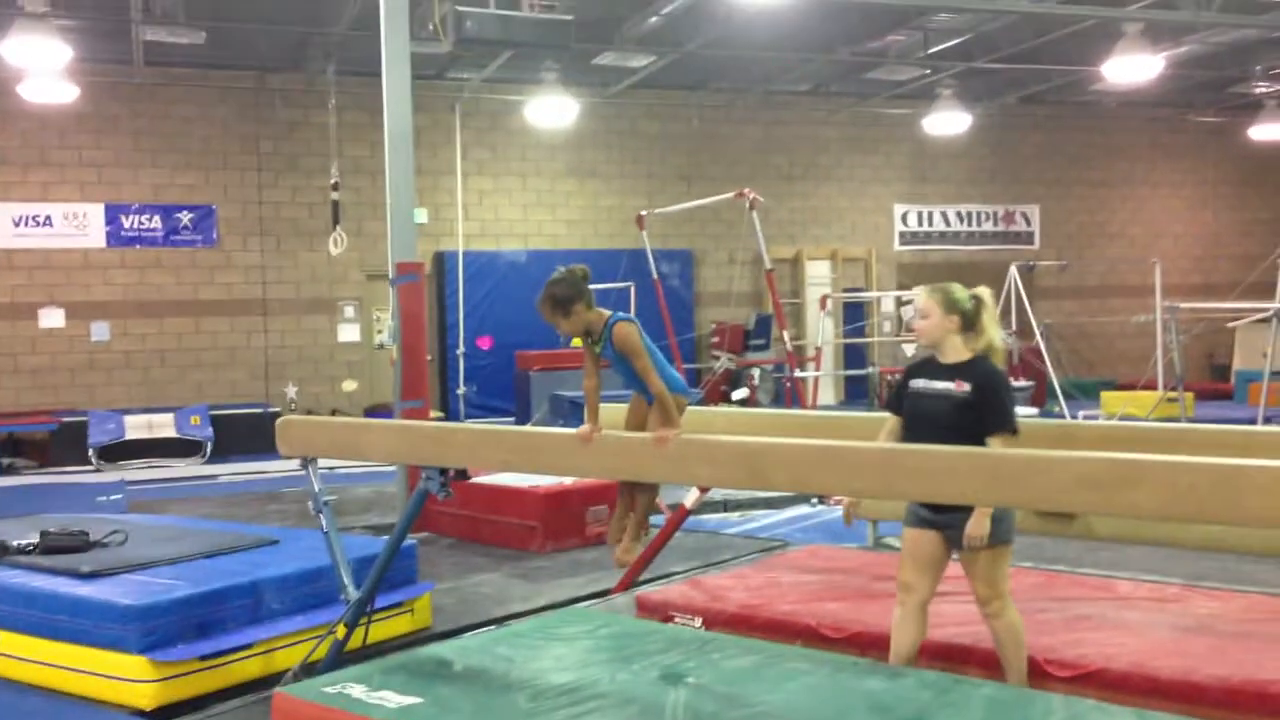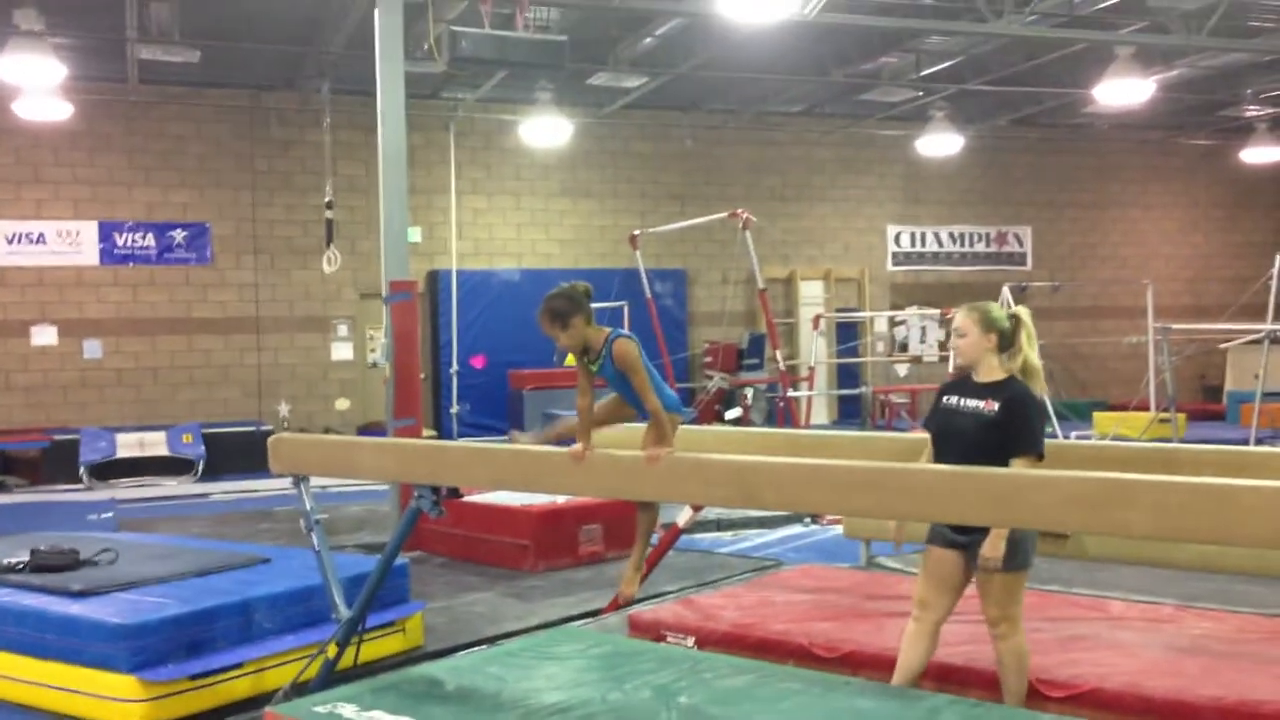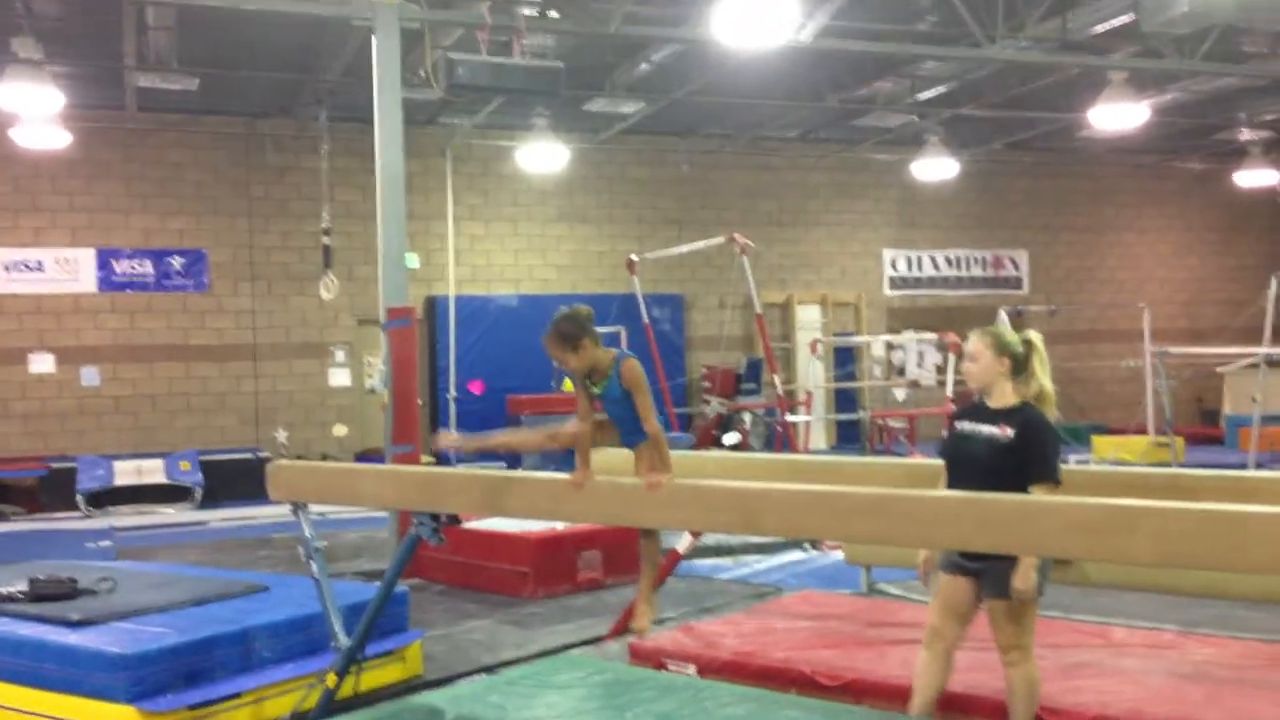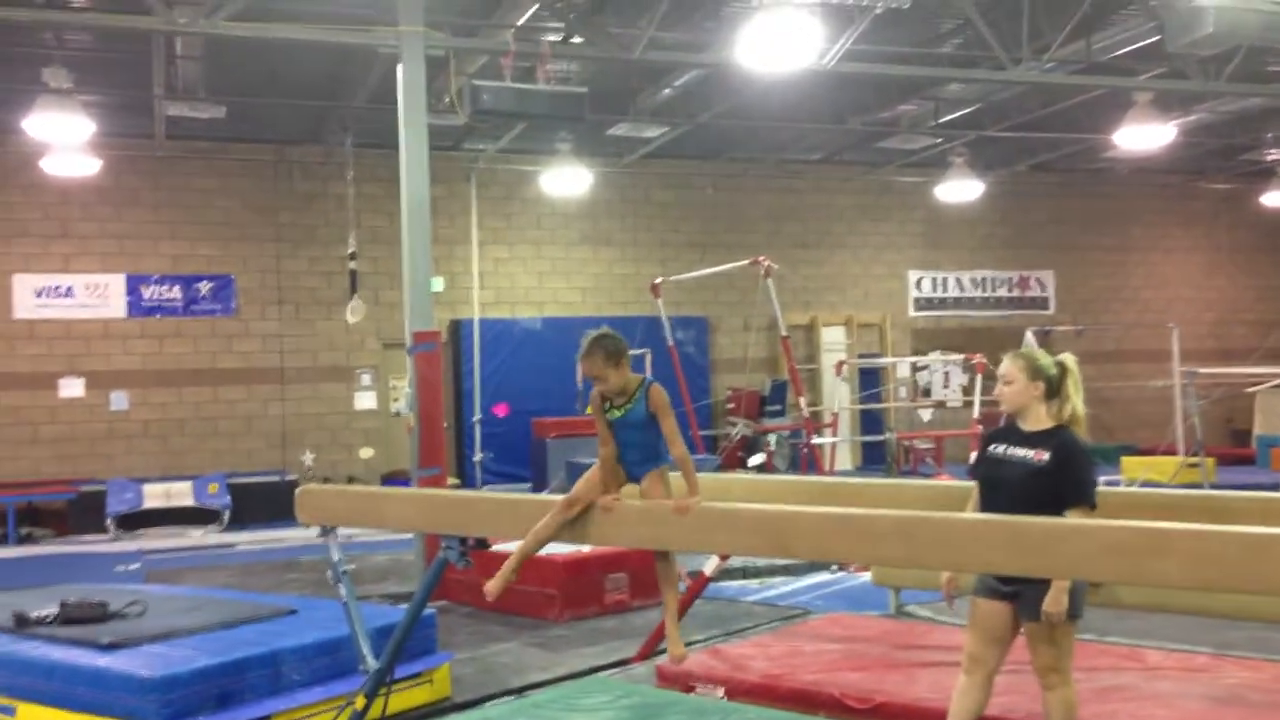
dt=0.3s
person 1, frame 1
left shoulder: (988, 378)
right shoulder: (915, 374)
left elbow: (998, 452)
right elbow: (892, 434)
left wrist: (983, 512)
left hip: (975, 508)
right hip: (925, 505)
left knee: (993, 603)
right knee: (909, 593)
person 1, frame 2
left shoulder: (1019, 399)
right shoulder: (950, 391)
left elbow: (1022, 474)
right elbow: (933, 455)
left wrist: (999, 534)
left hip: (999, 529)
right hip: (949, 524)
left knee: (1003, 624)
right knee: (924, 610)
person 1, frame 3
left shoulder: (1033, 425)
right shoulder: (965, 417)
left elbow: (1041, 499)
left wrist: (1028, 565)
right wrist: (930, 542)
left hip: (1008, 556)
right hip: (961, 550)
left knee: (1013, 650)
right knee: (937, 638)
person 1, frame 4
left shoulder: (1067, 448)
right shoulder: (995, 440)
right elbow: (976, 506)
left wrist: (1061, 588)
left hip: (1045, 579)
right hip: (997, 573)
left knee: (1052, 675)
right knee: (975, 664)
person 2, frame 1
left shoulder: (620, 329)
right shoulder: (588, 331)
left elbow: (653, 380)
right elbow: (591, 379)
left wrist: (672, 425)
right wrist: (592, 423)
left hip: (670, 391)
right hip: (644, 391)
left ankle: (633, 535)
right ankle: (621, 519)
person 2, frame 2
left shoulder: (620, 346)
right shoulder: (582, 349)
left elbow: (650, 398)
right elbow: (584, 398)
left wrist: (663, 444)
right wrist: (583, 440)
left hip: (663, 408)
right hip: (632, 401)
right knee: (584, 419)
left ankle: (636, 564)
right ankle: (533, 440)
person 2, frame 3
left shoulder: (627, 367)
right shoulder: (581, 373)
left elbow: (650, 420)
right elbow: (584, 418)
left wrist: (664, 470)
right wrist: (582, 469)
left hip: (646, 436)
right hip: (617, 427)
right knee: (549, 437)
left ankle: (644, 598)
right ankle: (467, 443)
person 2, frame 4
left shoulder: (653, 393)
right shoulder: (598, 397)
left elbow: (677, 444)
right elbow: (606, 447)
left wrist: (692, 493)
right wrist: (608, 491)
left hip: (651, 466)
right hip: (619, 462)
right knee: (570, 503)
left ankle: (672, 626)
right ankle: (509, 567)
